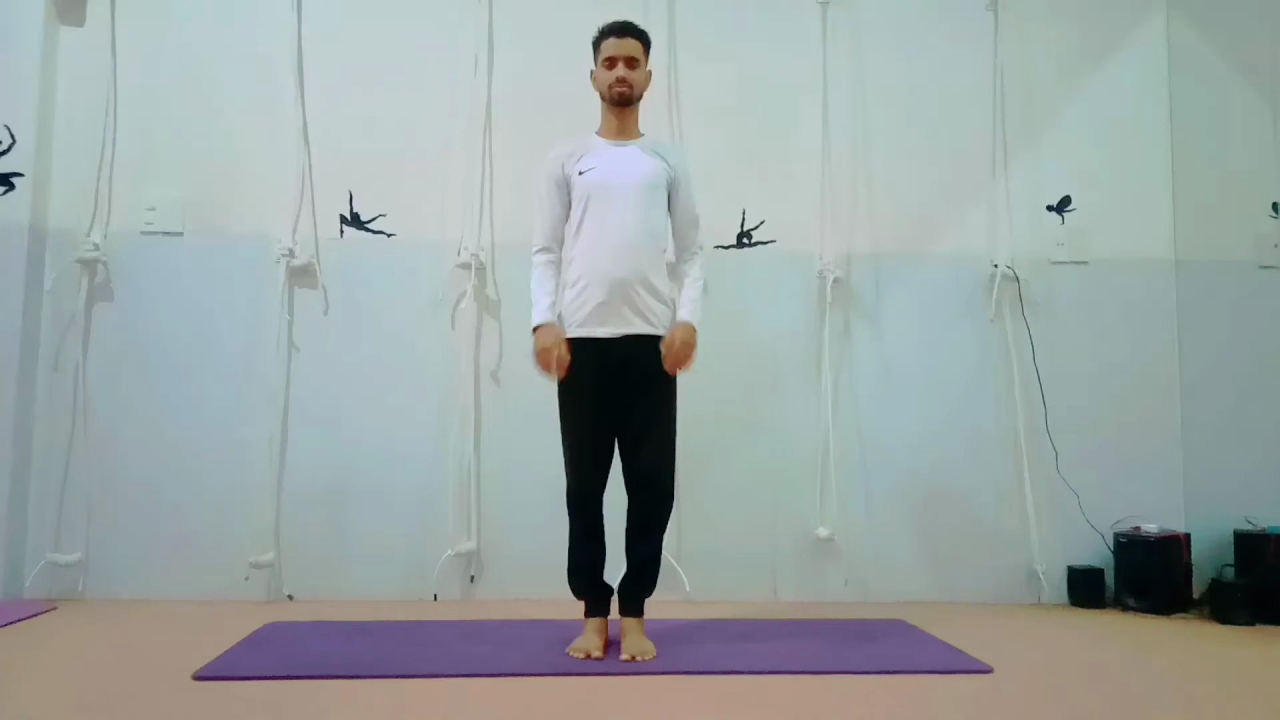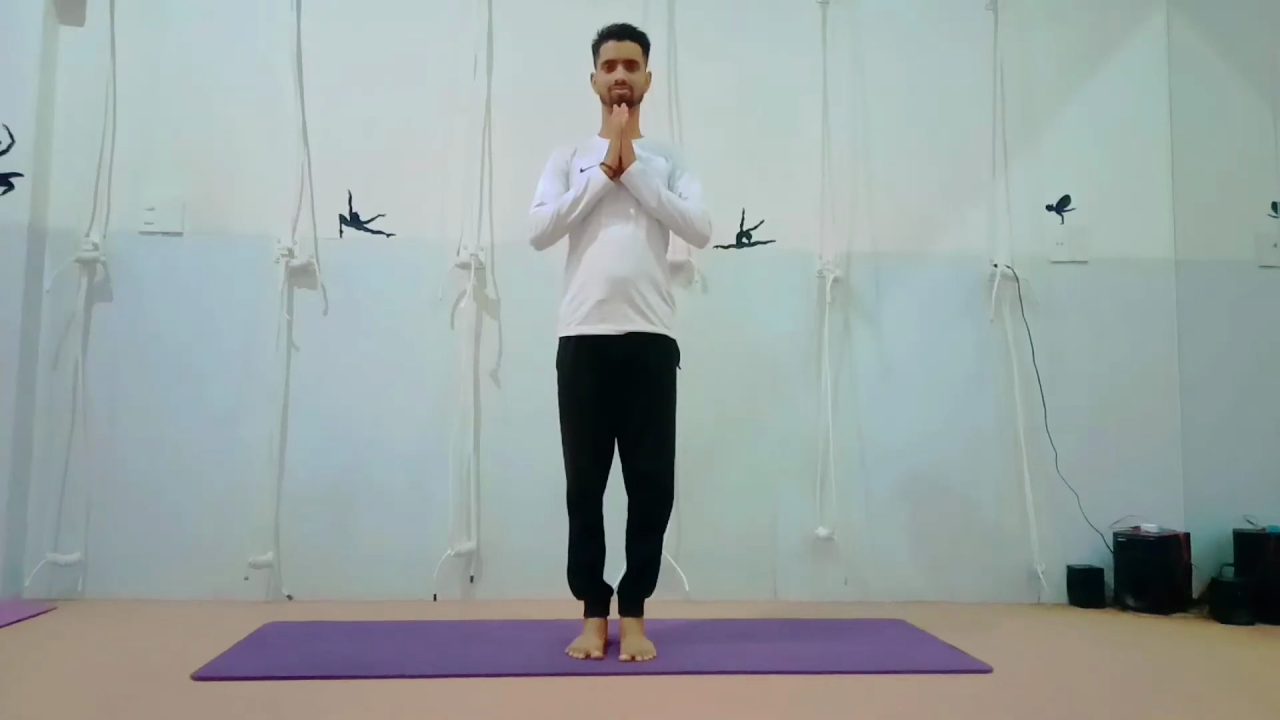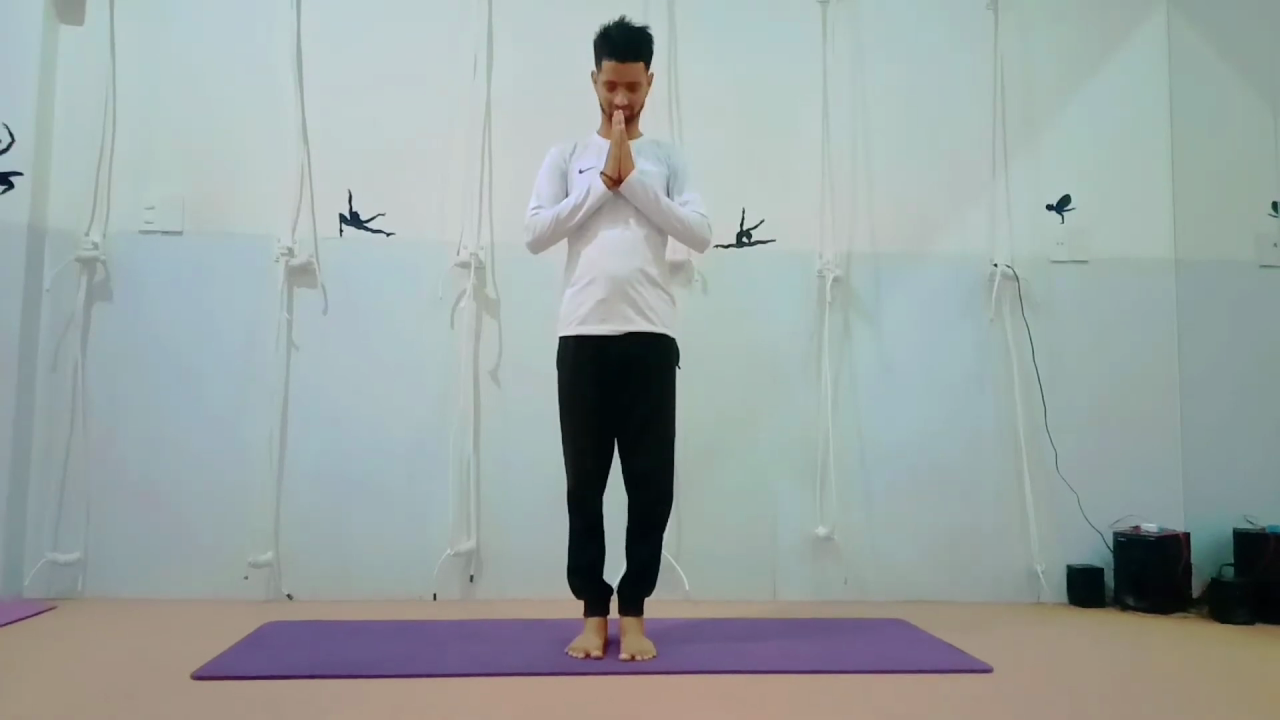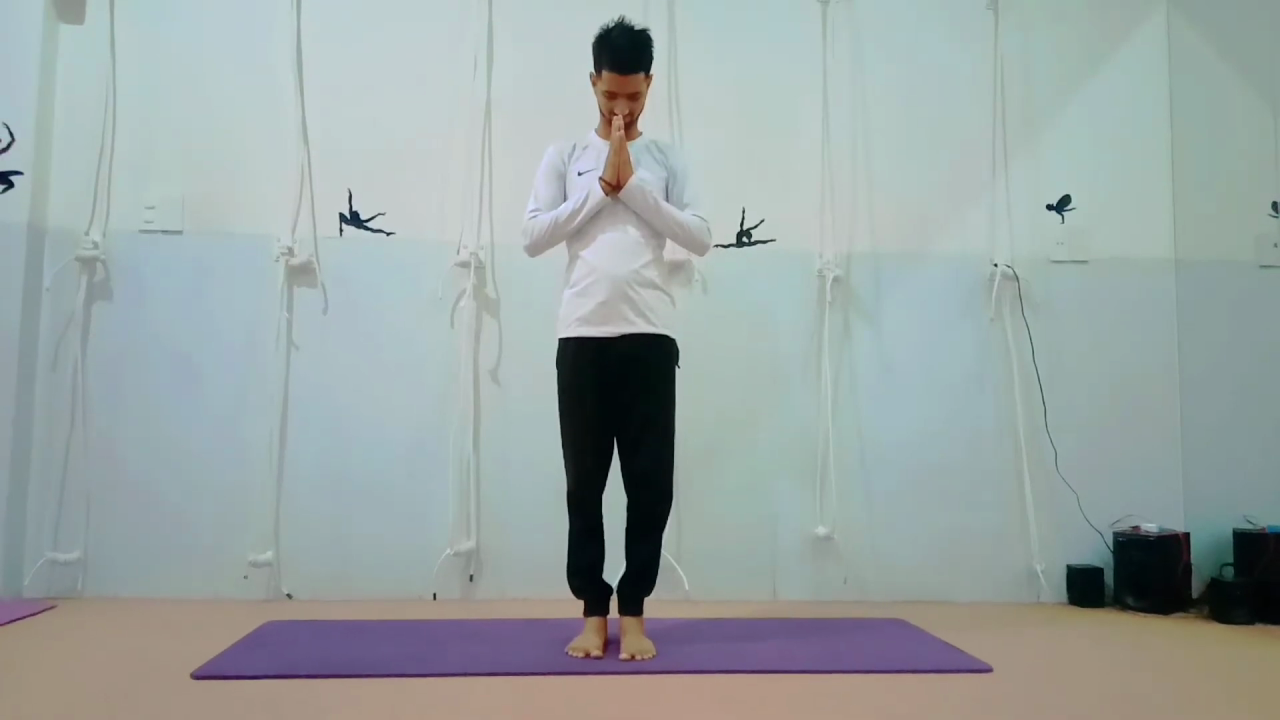
dt=0.7s
person 1, frame 1
left shoulder: (669, 160)
right shoulder: (567, 160)
left elbow: (691, 252)
right elbow: (545, 251)
left wrist: (687, 318)
right wrist: (544, 321)
left hip: (650, 341)
right hip: (583, 339)
left knee: (652, 485)
right knee: (584, 485)
left ankle: (633, 612)
right ankle: (593, 611)
person 1, frame 2
left shoulder: (668, 159)
right shoulder: (569, 158)
left elbow: (700, 229)
right elbow: (539, 231)
left wrist: (635, 170)
right wrist: (603, 171)
left hip: (650, 337)
right hip: (583, 337)
left knee: (651, 482)
right knee: (585, 483)
left ankle: (633, 612)
right ankle: (594, 612)
person 1, frame 3
left shoulder: (668, 159)
right shoulder: (566, 156)
left elbow: (700, 234)
right elbow: (535, 233)
left wrist: (633, 179)
right wrist: (601, 181)
left hip: (650, 338)
right hip: (582, 338)
left knee: (651, 483)
right knee: (584, 483)
left ankle: (633, 612)
right ankle: (593, 611)
person 1, frame 4
left shoulder: (666, 159)
right shoulder: (564, 156)
left elbow: (700, 237)
right elbow: (534, 236)
left wrist: (633, 186)
right wrist: (601, 187)
left hip: (650, 339)
right hip: (583, 339)
left knee: (650, 484)
right knee: (584, 484)
left ankle: (632, 612)
right ankle: (592, 611)
